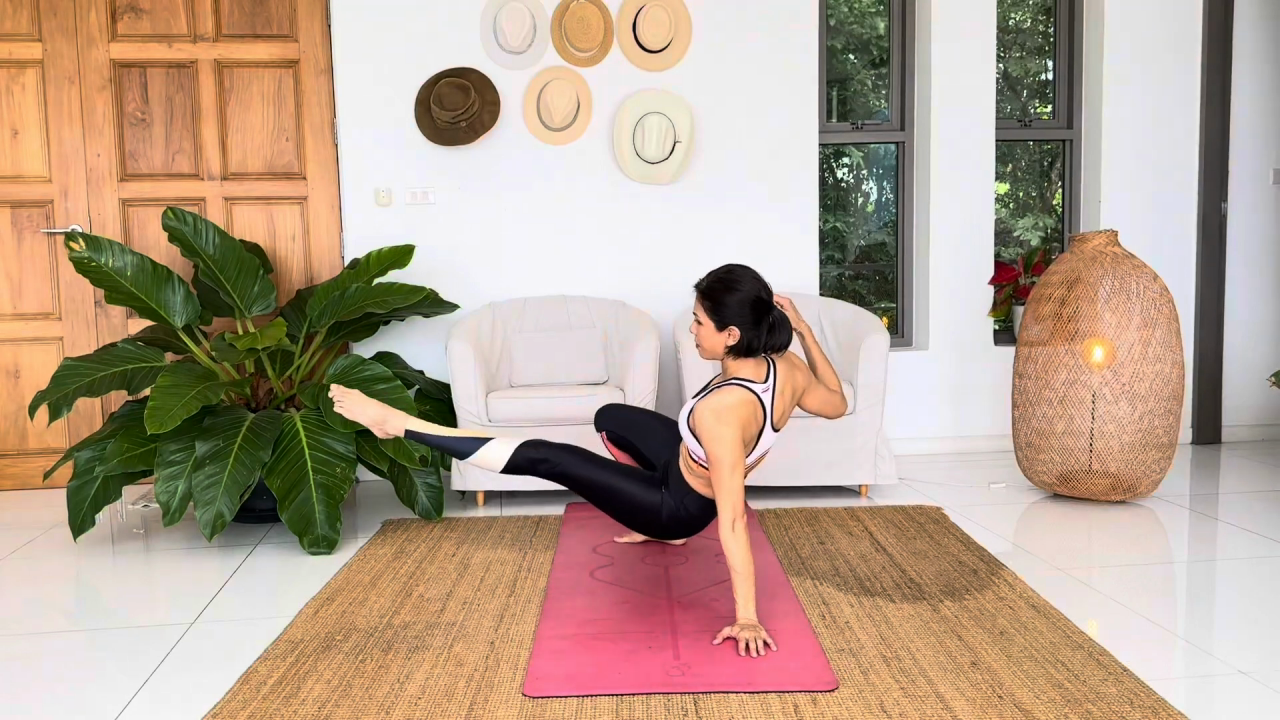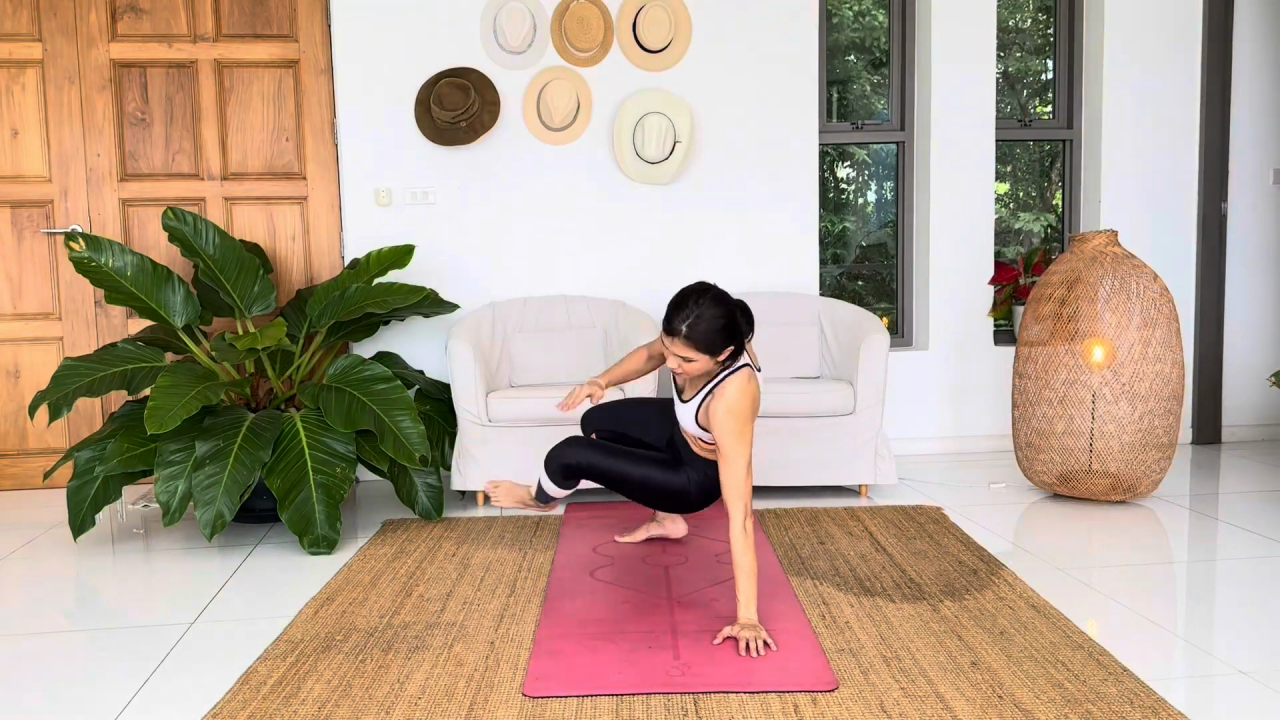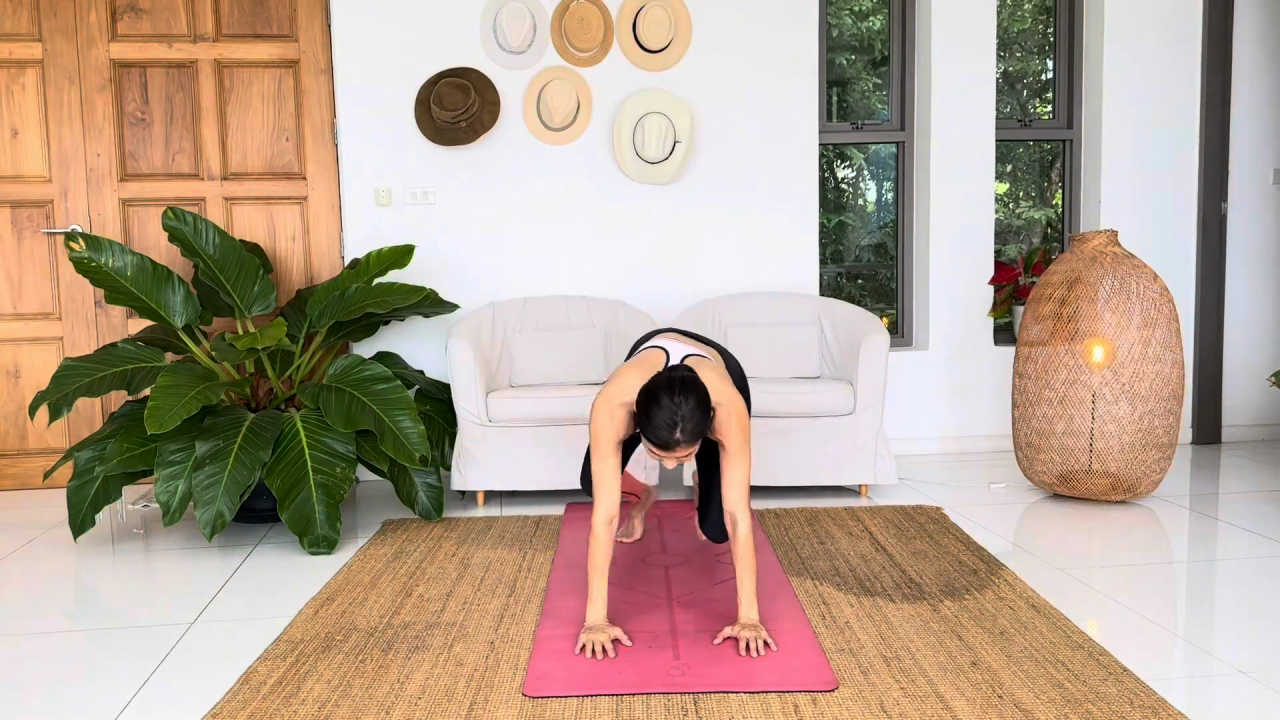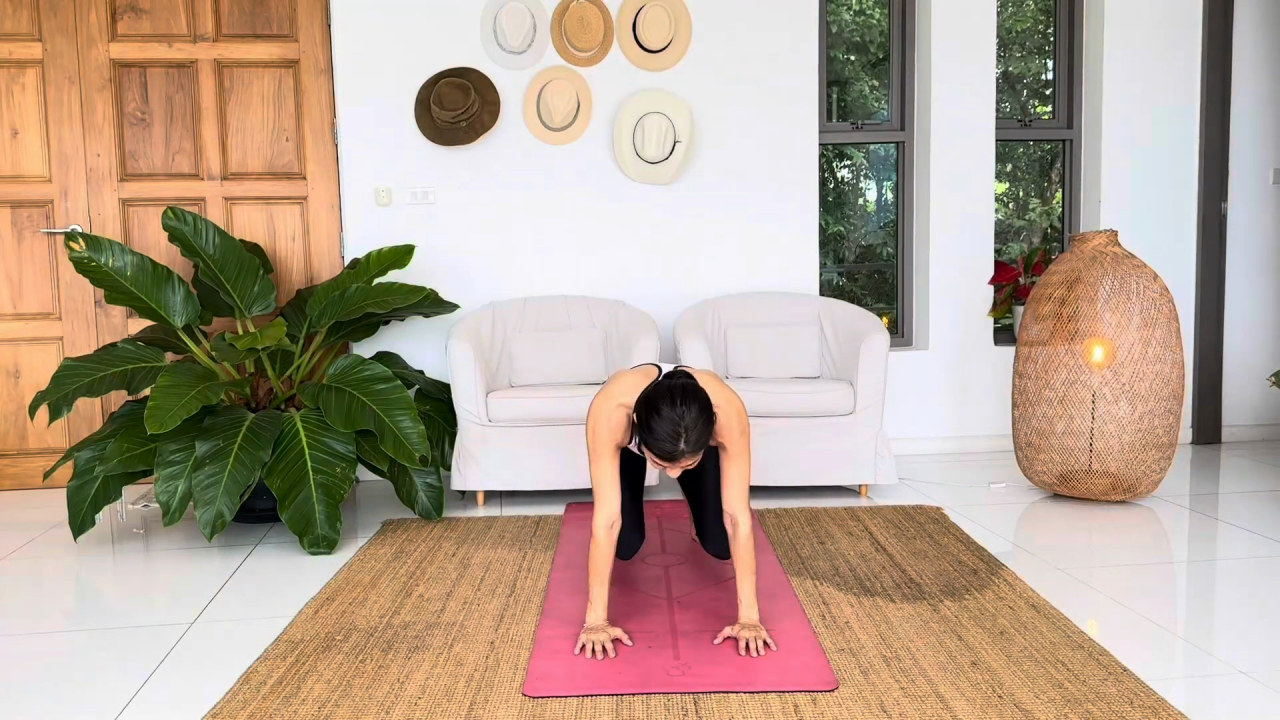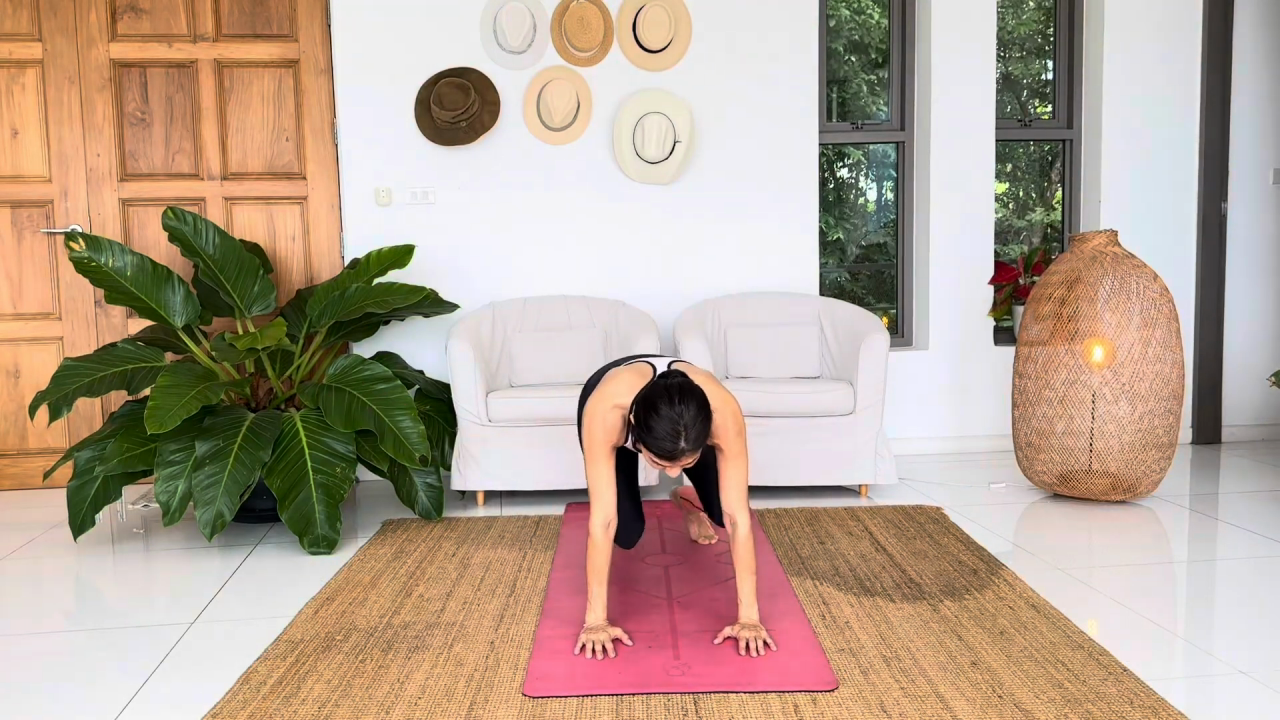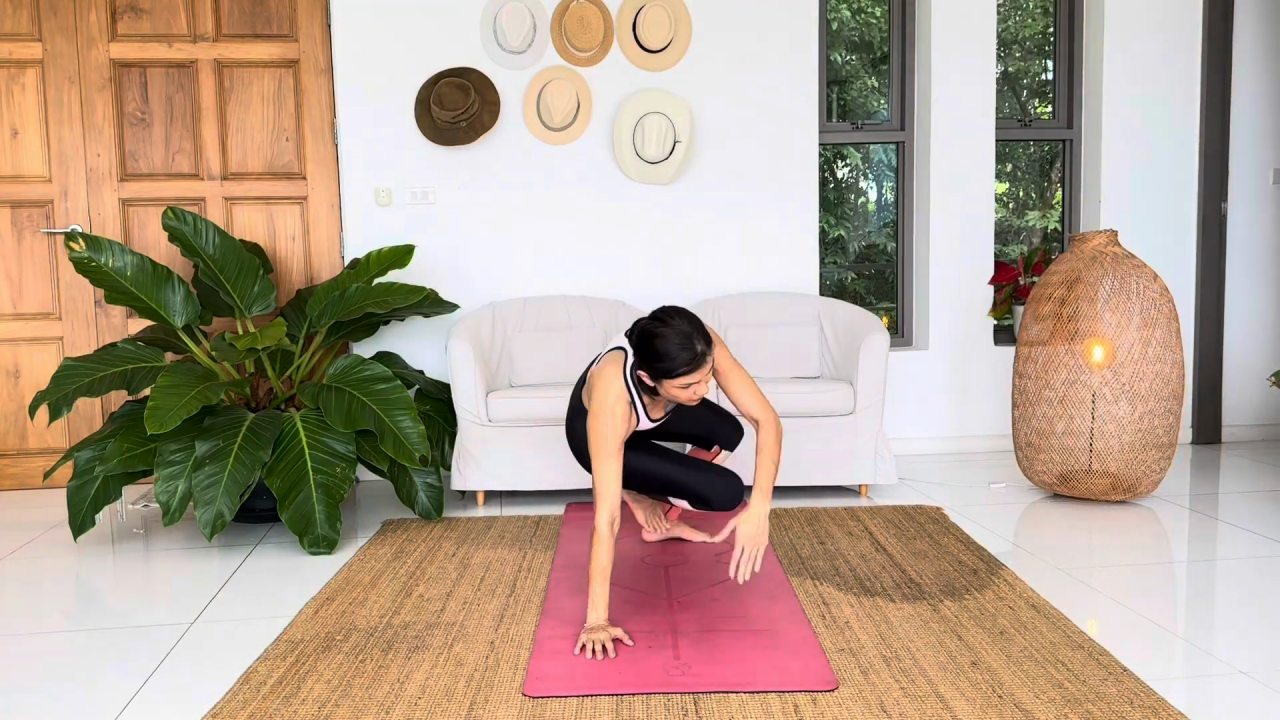
dt=0.4s
person 1, frame 1
left shoulder: (721, 408)
right shoulder: (785, 365)
left elbow: (733, 521)
right elbow: (837, 405)
left wrist: (747, 618)
right wrist: (800, 327)
left hip: (682, 503)
right hip: (691, 463)
left knee: (542, 457)
right knee: (609, 419)
left ankle: (401, 425)
right ankle: (662, 529)
person 1, frame 2
left shoulder: (734, 398)
left elbow: (739, 514)
right elbow: (651, 353)
left wrist: (747, 618)
right wrist: (605, 381)
left hip: (697, 474)
right hip: (682, 430)
left knee: (567, 457)
right knee: (594, 422)
left ankle: (538, 496)
right ankle: (663, 520)
person 1, frame 3
left shoulder: (726, 404)
right shoulder: (615, 402)
left elbow: (738, 516)
right elbow: (604, 516)
left wrist: (748, 616)
right wrist: (595, 617)
left knee: (719, 529)
right knee: (596, 484)
left ankle: (711, 497)
right ankle: (640, 499)
person 1, frame 4
left shoulder: (727, 411)
right shoulder: (611, 410)
left elbow: (738, 517)
right elbow: (606, 521)
left wrist: (748, 616)
right wrist: (596, 619)
left knee: (719, 546)
right knee: (624, 546)
left ankle: (700, 506)
person 1, frame 5
left shoulder: (722, 411)
right shoulder: (607, 410)
left elbow: (738, 518)
right elbow: (602, 521)
left wrist: (748, 616)
right wrist: (596, 619)
left knee: (723, 512)
right knee: (627, 531)
left ankle: (691, 502)
person 1, frame 6
left shoulder: (696, 347)
right shoulder: (611, 401)
left elbow: (768, 422)
right elbow: (607, 520)
left wrist: (759, 509)
right wrist: (597, 620)
right knee: (719, 489)
left ankle: (662, 520)
right ankle: (644, 495)
